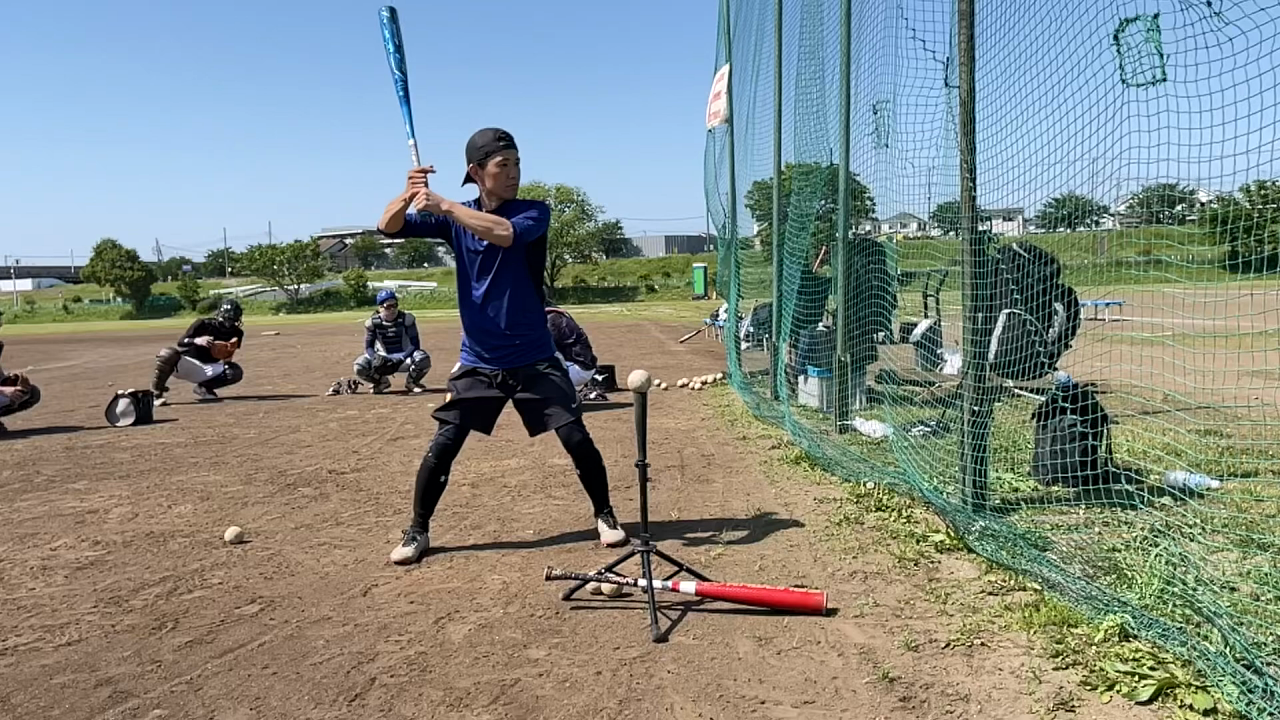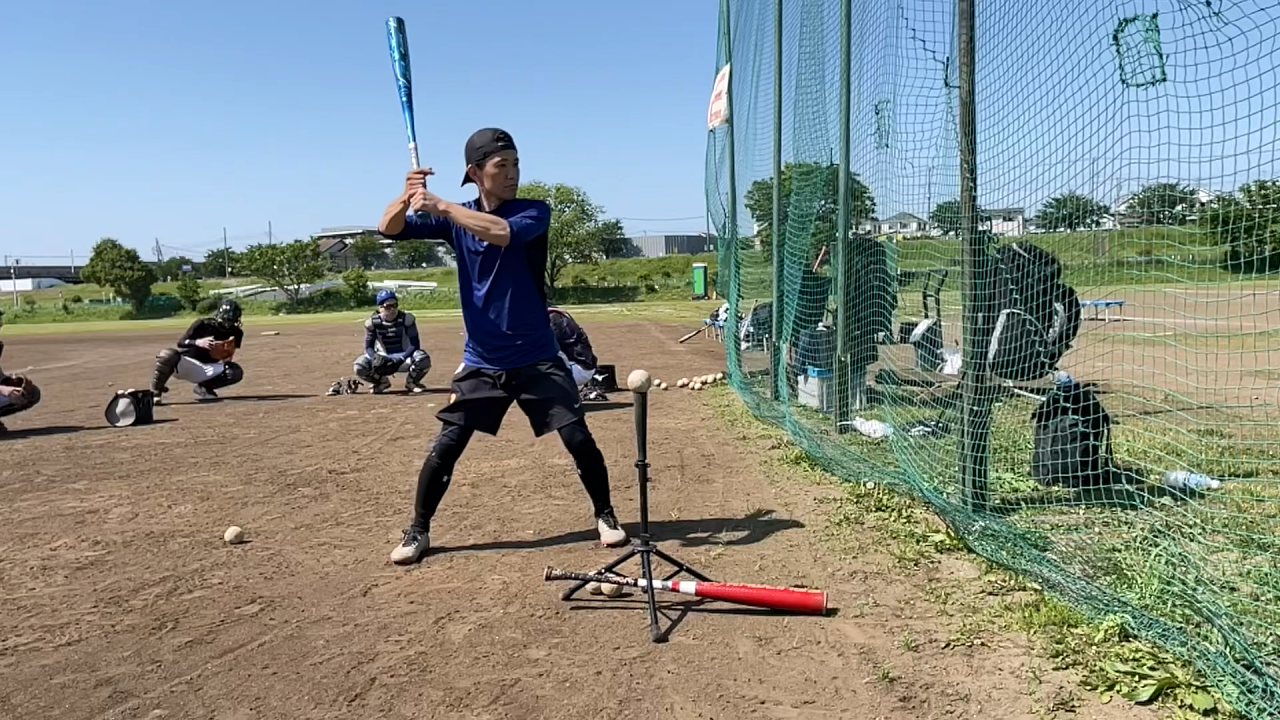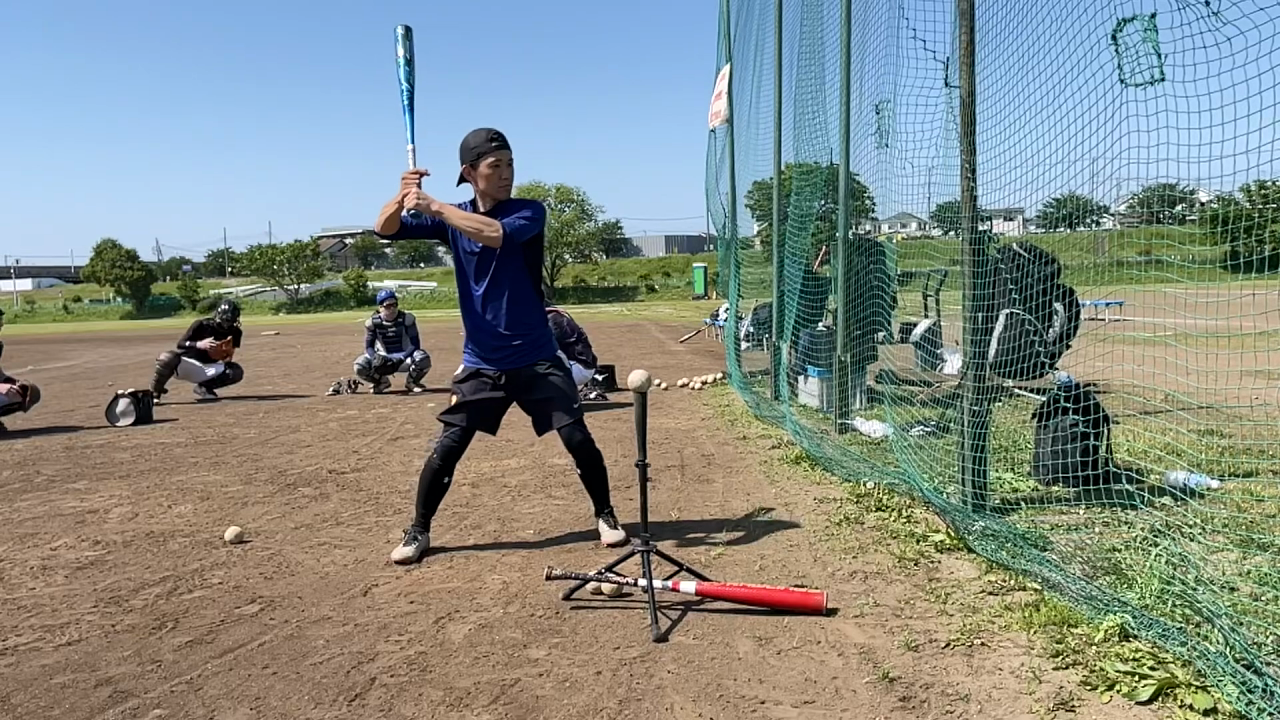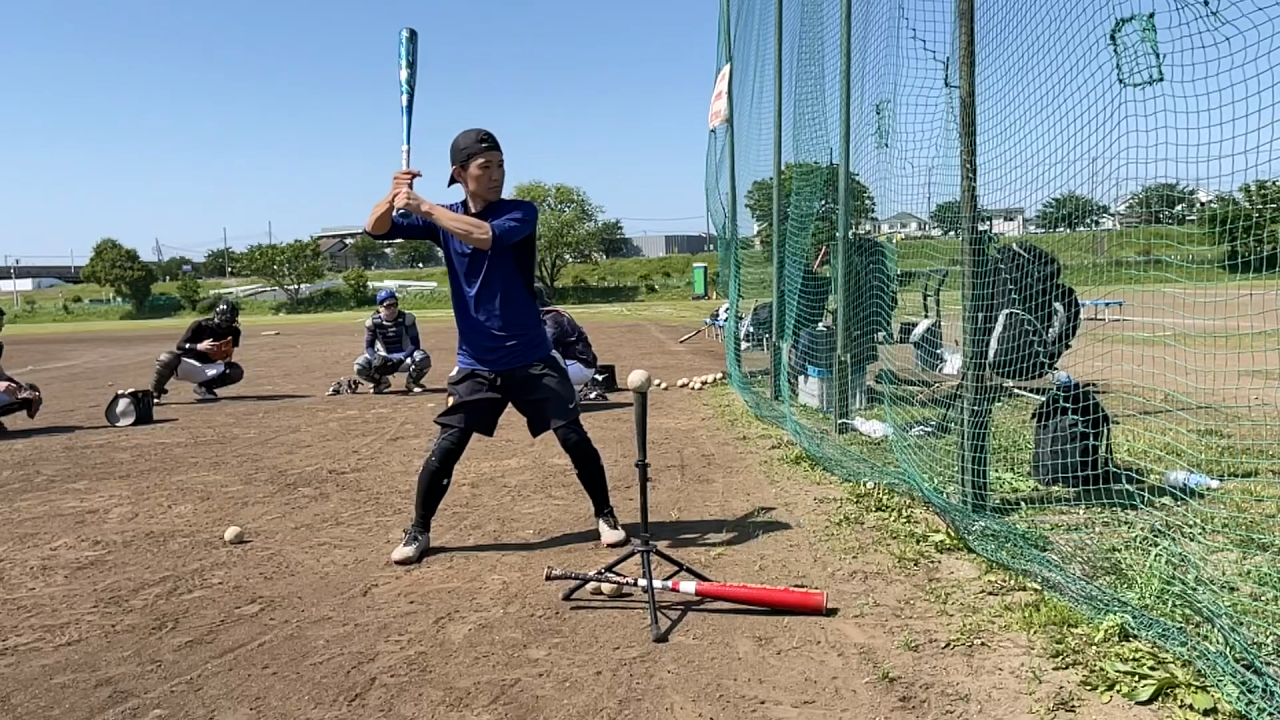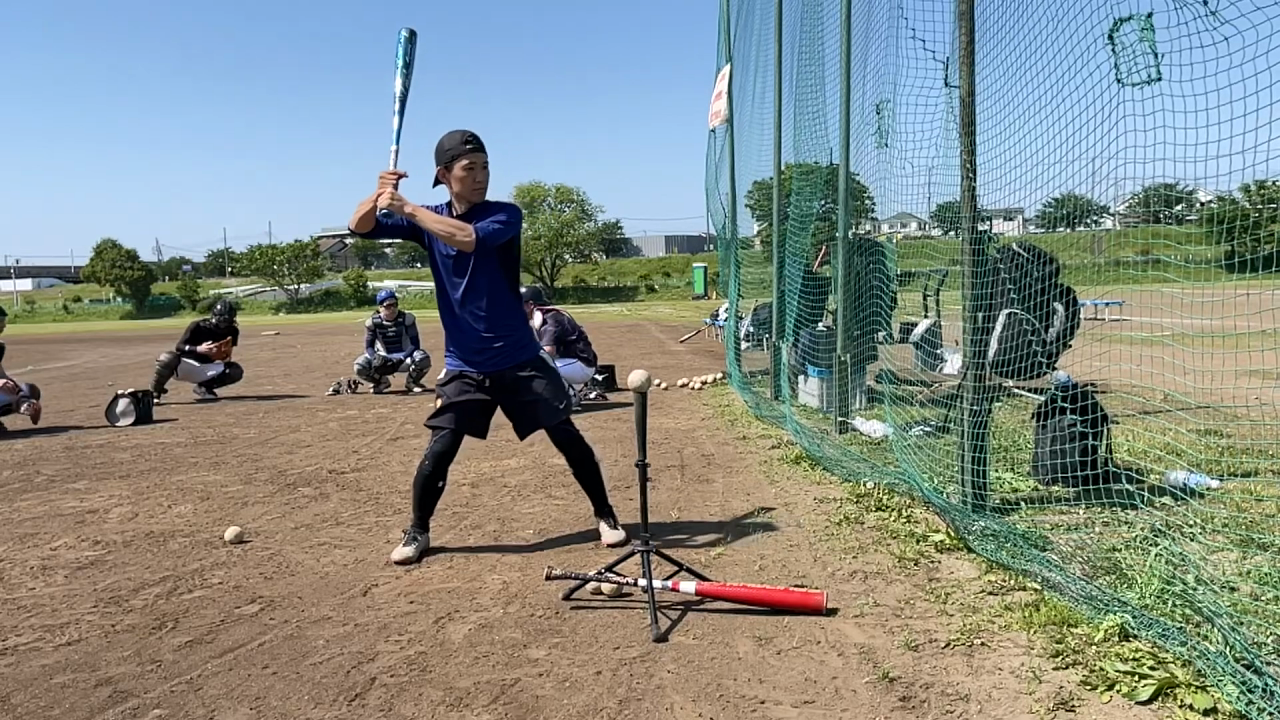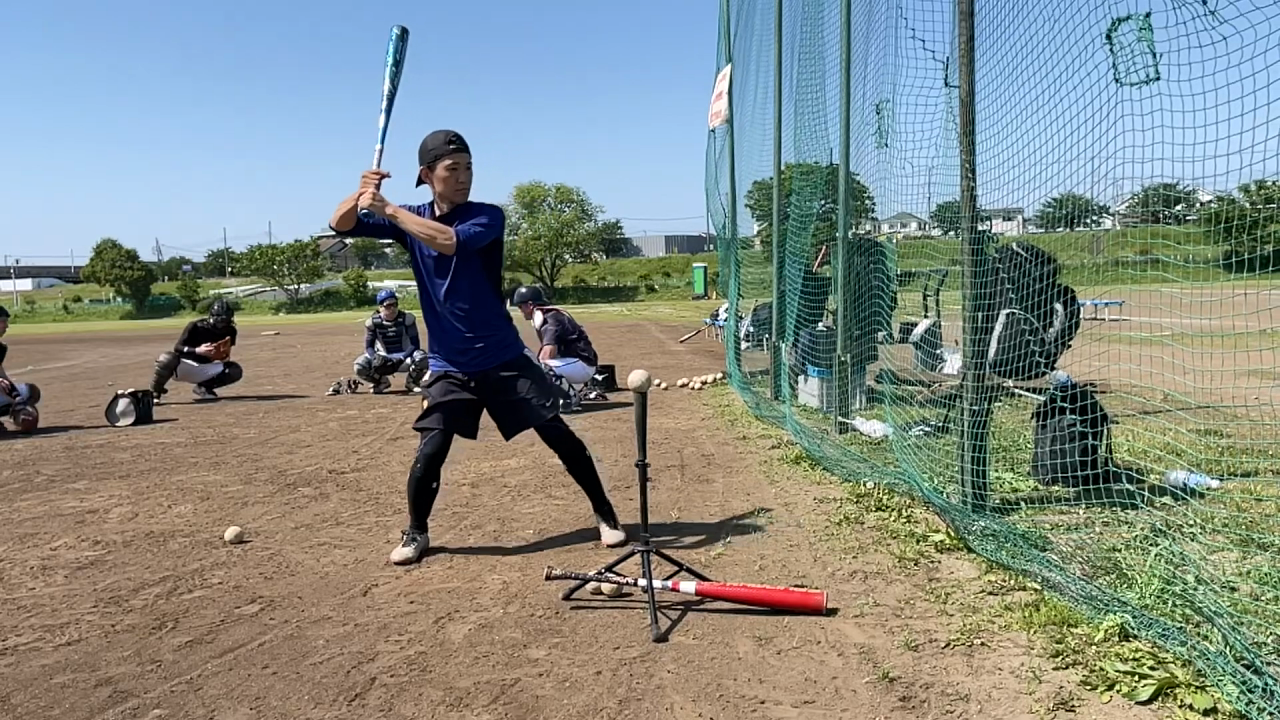
dt=0.3s
person 1, frame 1
left shoulder: (533, 212)
right shoulder: (454, 218)
left elbow: (504, 233)
right elbow: (389, 228)
left wrist: (443, 204)
right wrist: (409, 192)
left hip: (534, 359)
right hip: (478, 362)
left knee: (576, 438)
right knee: (442, 446)
left ankle: (604, 514)
right ankle: (417, 530)
person 1, frame 2
left shoulder: (534, 212)
right shoulder: (456, 217)
left elbow: (503, 232)
right elbow: (390, 230)
left wrist: (441, 206)
right wrist: (407, 196)
left hip: (537, 359)
right hip: (481, 362)
left knee: (578, 438)
right knee: (446, 447)
left ankle: (604, 514)
right ankle: (418, 530)
person 1, frame 3
left shoulder: (529, 212)
right shoulder: (451, 217)
left elbow: (495, 233)
right elbow: (385, 230)
left wrist: (434, 206)
right wrist: (403, 196)
left hip: (536, 359)
right hip: (481, 363)
left knee: (577, 438)
right knee: (447, 448)
left ankle: (605, 514)
right ankle: (419, 530)
person 1, frame 4
left shoulder: (520, 213)
right shoulder: (443, 217)
left elbow: (486, 235)
right elbow: (376, 229)
left wrist: (425, 206)
right wrist: (394, 195)
left hip: (531, 359)
right hip: (476, 364)
left knee: (574, 438)
right knee: (445, 450)
left ankle: (605, 514)
right ankle: (418, 530)
person 1, frame 5
left shoulder: (505, 215)
right shoulder: (428, 219)
left elbow: (469, 238)
right elbow: (360, 228)
left wrist: (407, 208)
right wrist: (379, 194)
left hip: (520, 360)
right hip: (464, 366)
left knee: (568, 438)
right knee: (439, 452)
left ankle: (604, 514)
right ankle: (417, 531)
person 1, frame 6
left shoulder: (488, 216)
right shoulder: (411, 218)
left elbow: (449, 241)
right elbow: (341, 225)
left wrist: (388, 209)
right wrist: (362, 193)
left hip: (505, 359)
right hip: (448, 366)
left knee: (558, 435)
right knee: (430, 453)
left ankle: (604, 512)
right ankle: (416, 531)
